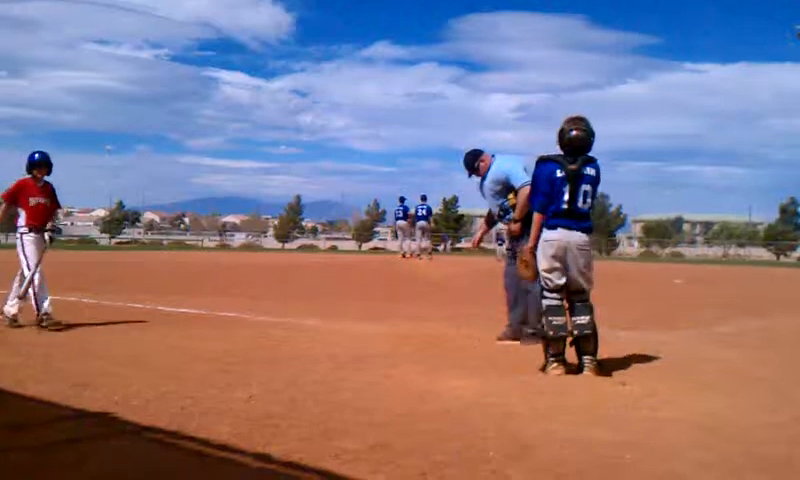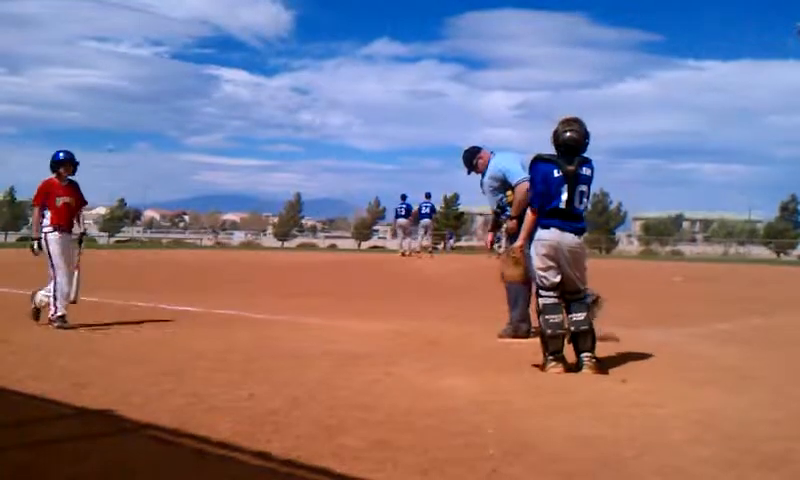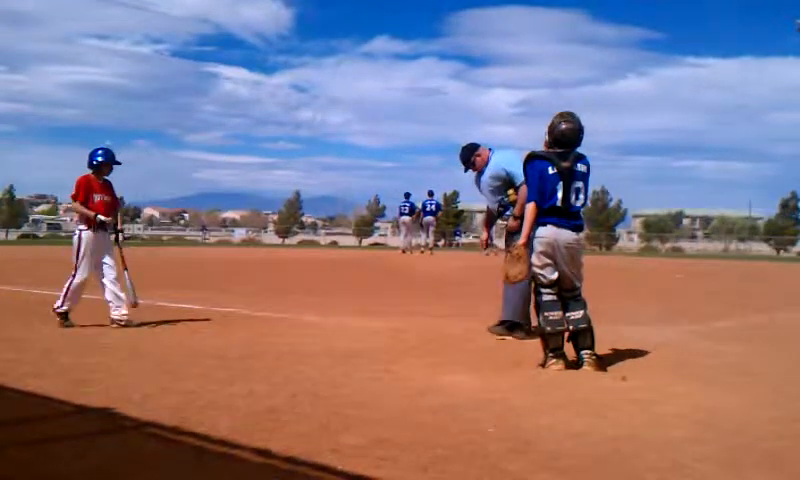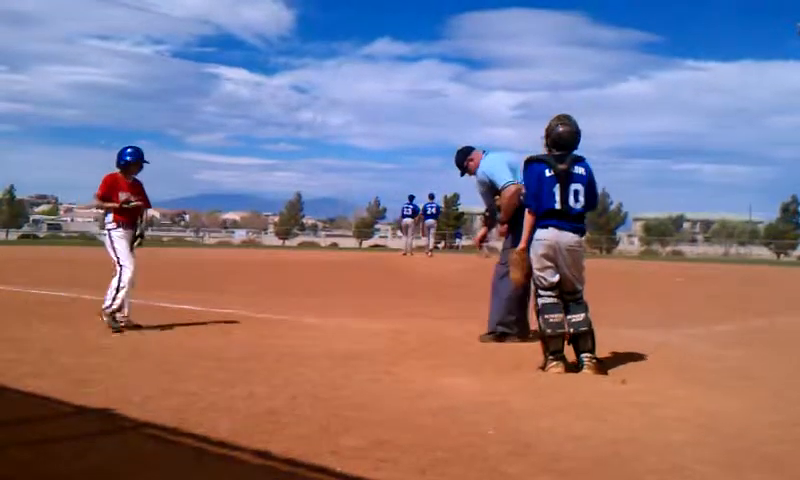
dt=0.3s
person 1, frame 1
left shoulder: (547, 166)
right shoulder: (593, 168)
left elbow: (540, 208)
left wrist: (532, 241)
left hip: (552, 235)
right hip: (581, 237)
left knee: (552, 295)
right knee: (580, 297)
left ankle: (555, 359)
right ankle: (588, 360)
person 1, frame 2
left shoulder: (543, 165)
right shoulder: (587, 167)
left elbow: (535, 206)
left wrist: (521, 239)
left hip: (547, 235)
right hip: (574, 238)
left knee: (548, 295)
right knee: (576, 296)
left ankle: (554, 358)
right ankle: (587, 356)
person 1, frame 3
left shoulder: (538, 162)
right shoulder: (583, 163)
left elbow: (533, 202)
left wrist: (523, 237)
left hip: (544, 233)
right hip: (571, 235)
left knee: (547, 292)
right knee: (573, 293)
left ankle: (555, 355)
right ankle: (586, 354)
person 1, frame 4
left shoulder: (536, 166)
right shoulder: (583, 166)
left elbow: (532, 208)
right elbow: (591, 205)
left wrist: (524, 241)
left hip: (545, 235)
right hip: (573, 237)
left knee: (547, 294)
right knee: (574, 296)
left ankle: (555, 358)
right ankle: (587, 357)
person 2, frame 1
left shoulder: (506, 165)
right shoulder: (486, 179)
left elbow: (527, 191)
right elbow: (495, 210)
left wrist: (516, 220)
right wrist: (481, 231)
left hip: (528, 226)
right hip: (516, 229)
left knee: (528, 277)
right knee: (513, 278)
left ankle: (533, 330)
right ankle: (519, 328)
person 2, frame 2
left shoulder: (504, 161)
right shoulder: (486, 177)
left elbow: (524, 186)
left wrist: (514, 218)
right wrist: (492, 232)
right hip: (514, 225)
right ankle: (519, 324)
person 2, frame 3
left shoulder: (504, 159)
right shoulder: (481, 176)
left wrist: (516, 217)
right wrist: (486, 230)
left hip: (525, 220)
right hip: (514, 223)
left ankle: (513, 323)
right ankle: (517, 323)
person 2, frame 4
left shoulder: (489, 165)
right shoulder: (492, 162)
left elbow: (511, 191)
right elbow: (496, 204)
left wrist: (504, 222)
right wrist: (485, 228)
left hip: (522, 220)
right hip: (525, 220)
left knee: (507, 274)
left ankle: (503, 329)
right ankle: (519, 327)
person 3, frame 1
left shoulder: (49, 188)
right shoulder: (21, 185)
left elbow: (52, 212)
left wrist: (50, 229)
left hip: (40, 235)
right hip: (26, 234)
left knee: (24, 275)
right knee: (35, 273)
right ankle: (43, 314)
person 3, frame 2
left shoulder: (74, 186)
right shoulder: (47, 185)
left elbow: (78, 210)
right elbow: (37, 211)
left wrist: (81, 229)
right wrist: (36, 238)
left hip: (68, 235)
right hip: (52, 235)
left knee: (70, 275)
right knee: (60, 274)
left ankle: (40, 298)
right ankle: (56, 315)
person 3, frame 3
left shoulder: (108, 185)
right shoulder: (84, 181)
left elbow: (114, 208)
right elbow: (76, 206)
left wrist: (117, 228)
right wrist: (96, 217)
left hip: (103, 233)
right hip: (87, 232)
left knee: (111, 274)
right knee: (81, 274)
left ankle: (119, 315)
right ankle: (61, 309)
person 3, frame 4
left shoulder: (138, 185)
right shoulder: (110, 179)
left elbow: (142, 209)
right elbow: (98, 204)
left wrist: (141, 230)
right wrist: (121, 205)
left hip: (130, 231)
right hip: (114, 230)
left knee: (125, 272)
right knee: (126, 269)
left ankle: (119, 315)
right ankle: (111, 310)
